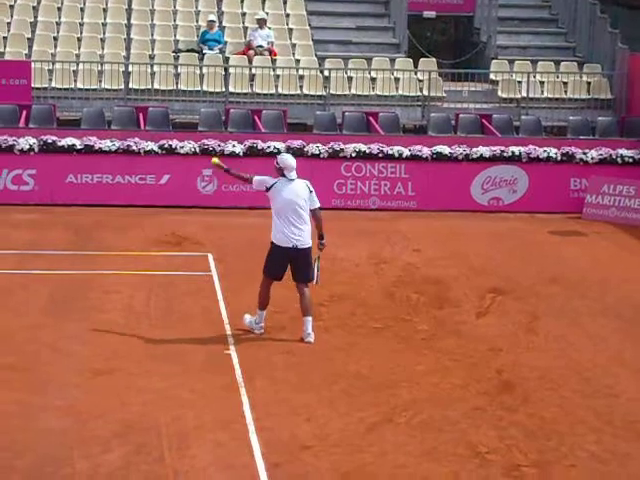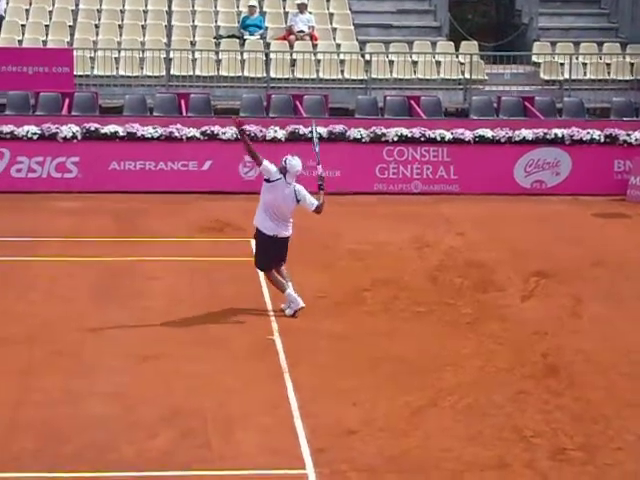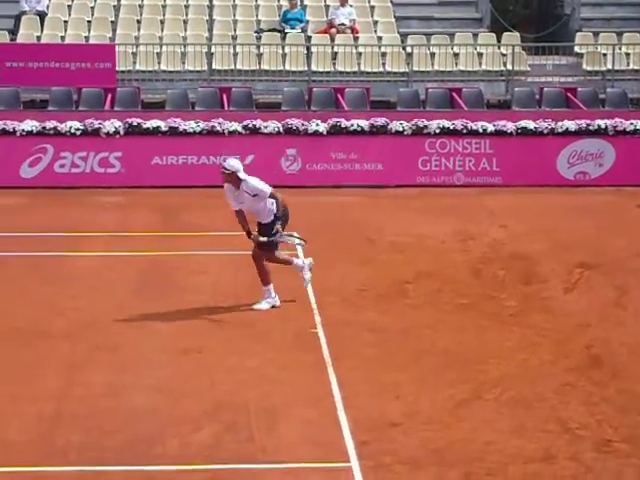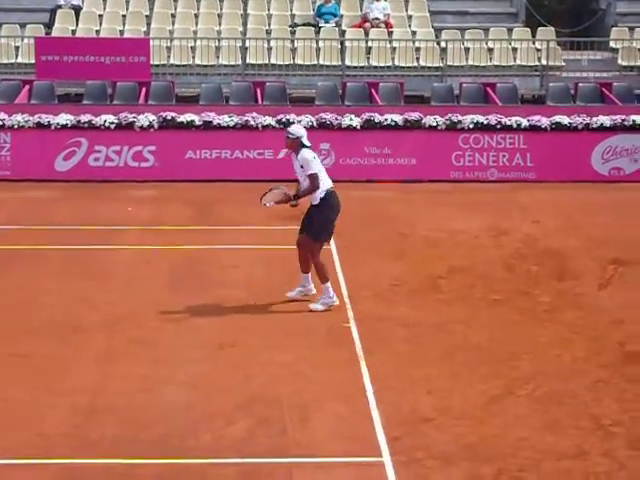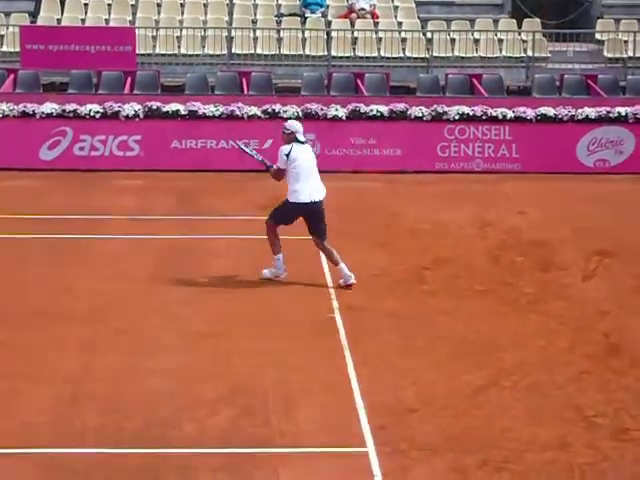
dt=0.7s
person 1, frame 1
left shoulder: (272, 183)
right shoulder: (307, 186)
left elbow: (246, 178)
right elbow: (317, 215)
left wrist: (225, 169)
right wrist: (321, 238)
left hip: (282, 245)
right hip: (304, 244)
left knee: (265, 283)
right knee: (303, 287)
left ankle: (258, 324)
right ankle: (307, 332)
person 1, frame 2
left shoulder: (272, 177)
right shoulder: (298, 190)
left elbow: (254, 155)
right elbow: (319, 209)
left wrist: (242, 132)
right wrist: (321, 188)
left hip: (266, 233)
right hip: (284, 234)
left knee: (268, 270)
right knee: (279, 265)
left ankle: (294, 300)
right ankle: (292, 298)
person 1, frame 3
left shoulder: (252, 184)
right shoulder: (228, 189)
left elbow: (278, 198)
right elbow: (239, 213)
left wrist: (279, 222)
right wrist: (249, 233)
left hip: (277, 216)
right hip: (265, 220)
left knee: (257, 254)
right knee: (267, 256)
left ankle: (270, 297)
right ankle: (302, 264)
person 1, frame 4
left shoulder: (306, 156)
right shoulder: (296, 155)
left elbow: (315, 185)
left wrist: (294, 197)
right wrist: (295, 196)
left hip: (327, 203)
right hip: (318, 203)
left knee: (313, 251)
right knee: (302, 243)
left ankle: (329, 296)
right ankle: (306, 286)
person 1, frame 5
left shoulder: (285, 150)
right shoulder: (308, 148)
left elbow: (278, 177)
left wrist: (270, 168)
left hip: (297, 201)
right hip: (317, 201)
left knee: (270, 225)
right knee: (321, 242)
left ankle: (278, 268)
right ankle: (346, 274)
